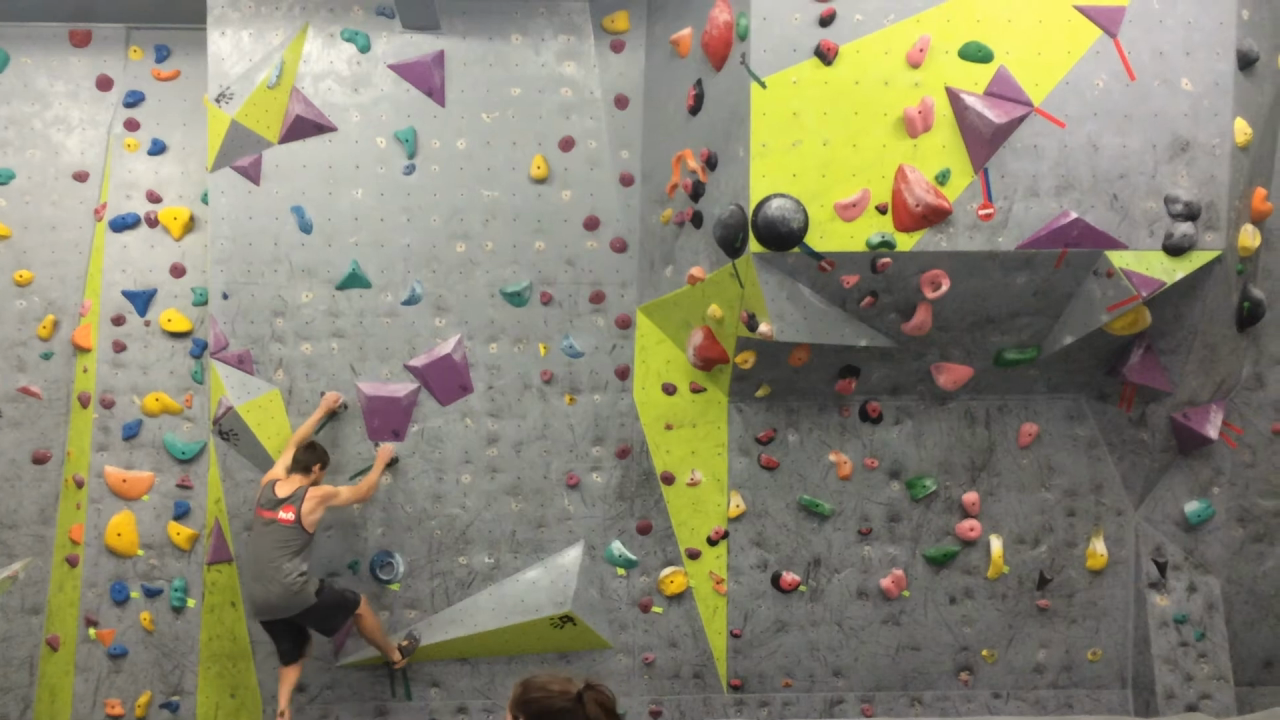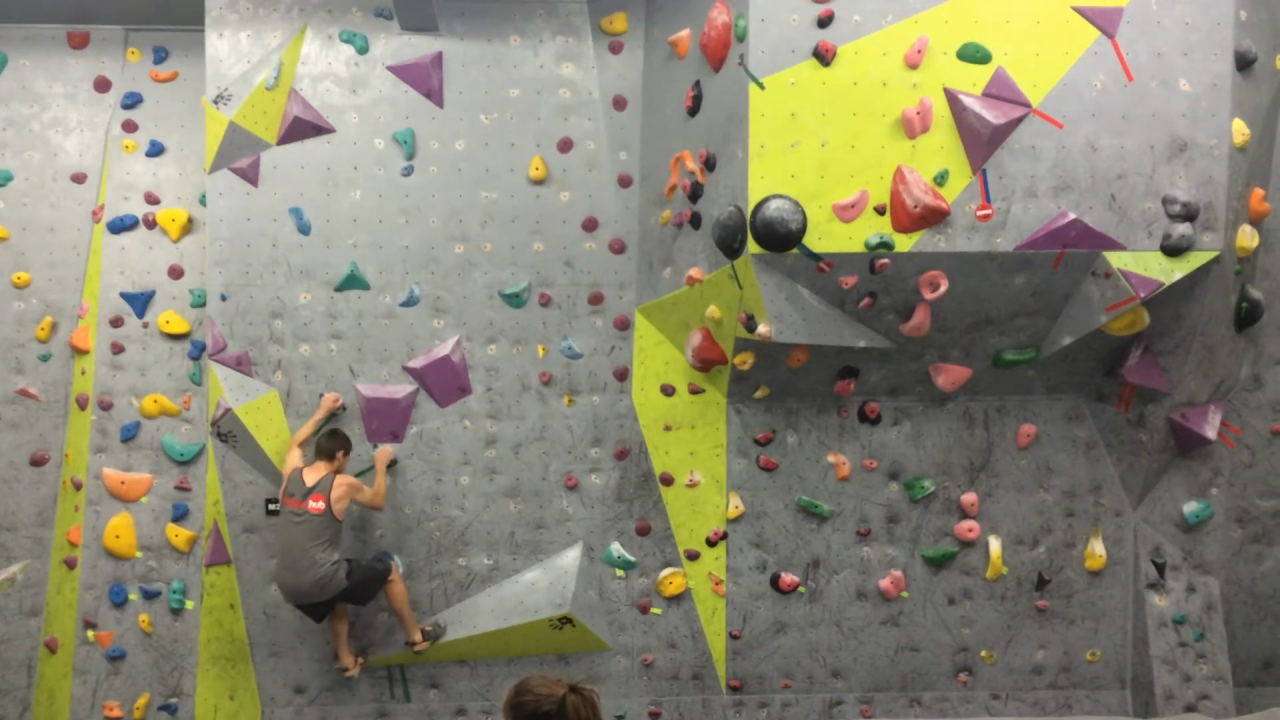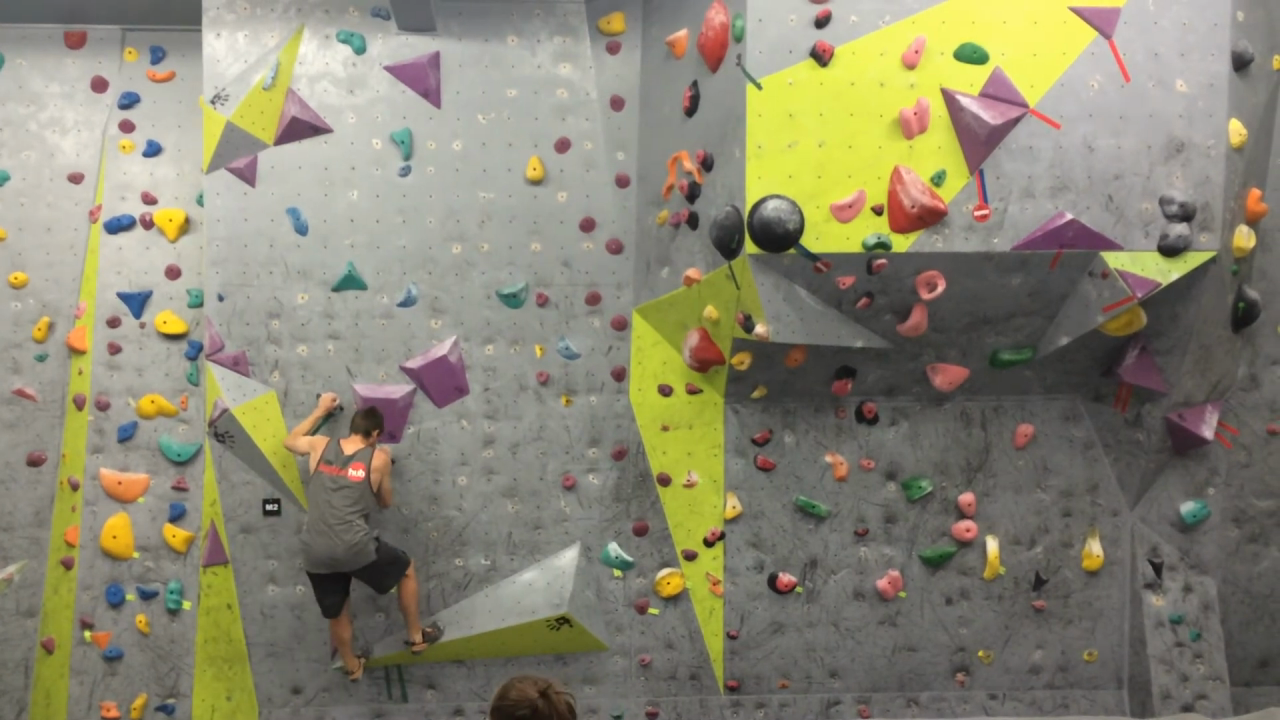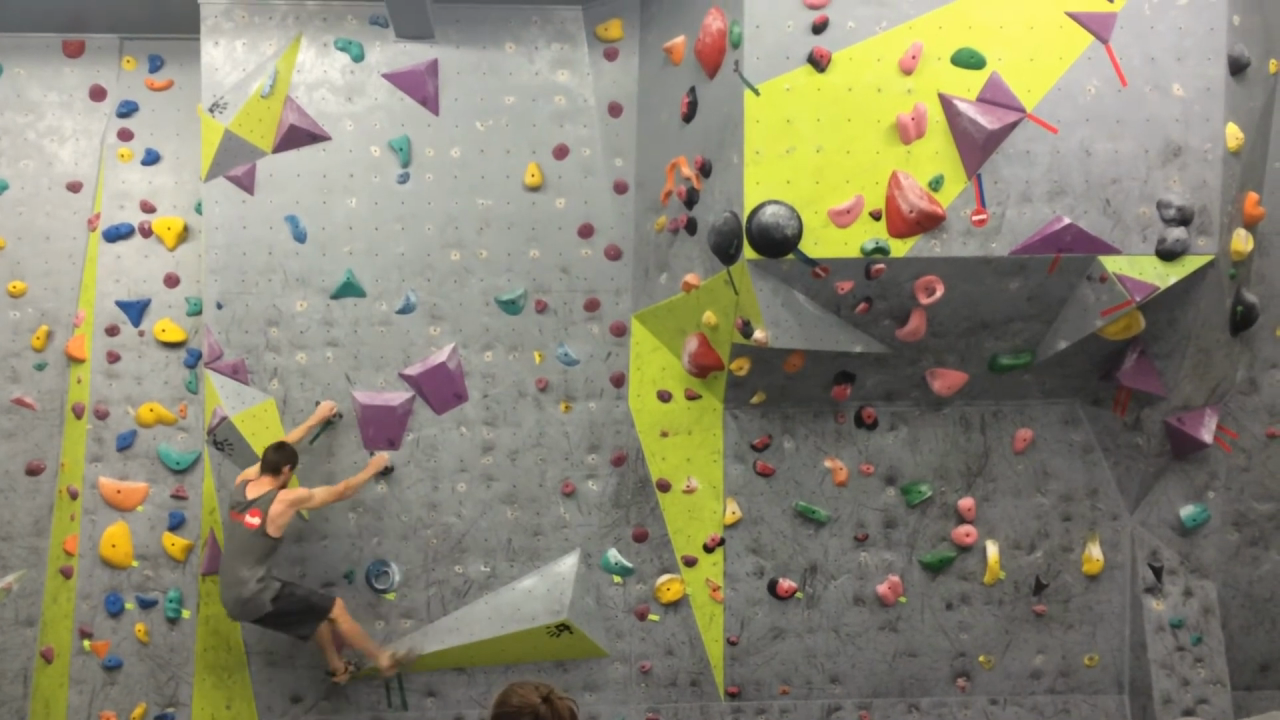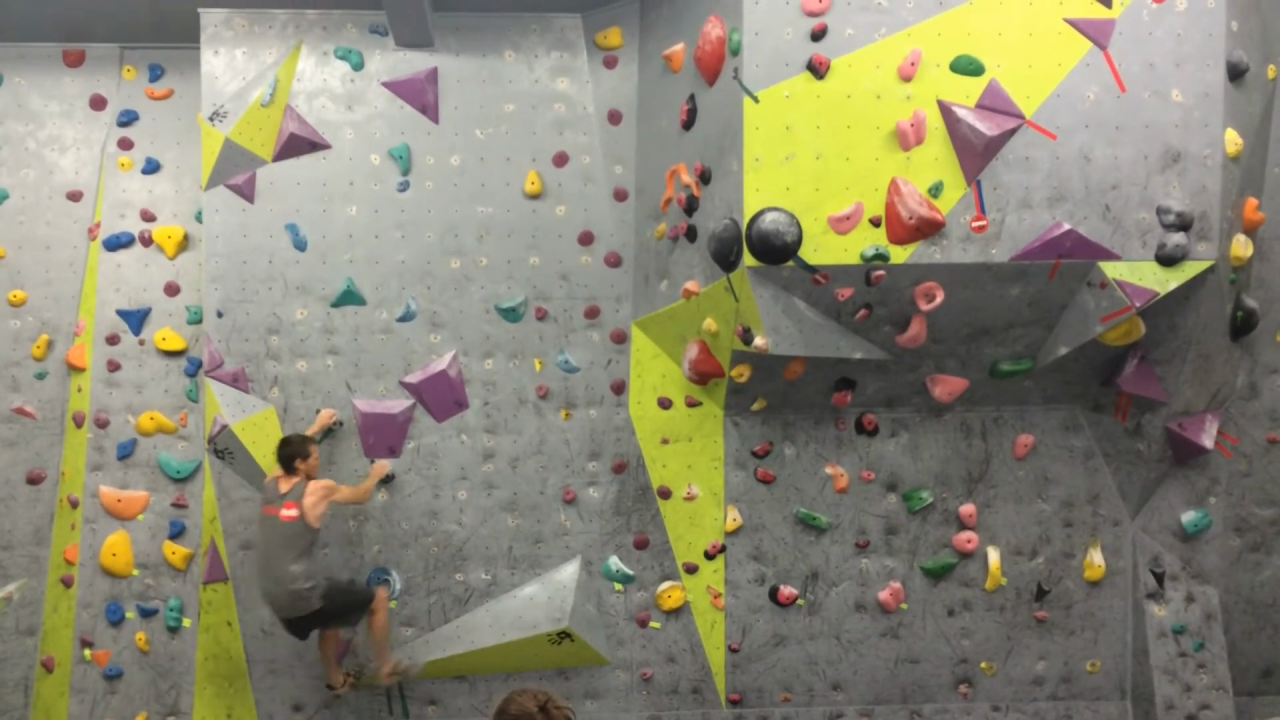
dt=1s
person 1, frame 1
left shoulder: (268, 483)
right shoulder: (317, 496)
left elbow: (293, 445)
right elbow: (363, 493)
left wrist: (322, 410)
right wrist: (381, 462)
left hip: (258, 599)
right hip: (292, 594)
left knee: (293, 657)
right knee: (359, 605)
right ankle: (394, 654)
person 1, frame 2
left shoulder: (290, 473)
right shoulder: (343, 485)
left elbow: (295, 443)
right elbow: (378, 501)
left wrist: (322, 412)
right wrist: (381, 465)
left hip: (287, 585)
right hip: (321, 581)
left knee: (337, 599)
right knee: (390, 572)
left ankle: (347, 661)
right ankle: (416, 636)
person 1, frame 3
left shoulder: (320, 446)
right shoulder: (378, 459)
left elbow: (290, 441)
right elbow: (385, 502)
left wrist: (320, 411)
left hip: (314, 552)
right hip: (354, 548)
left knee: (336, 612)
right knee: (406, 570)
left ankle: (352, 666)
right ankle: (416, 636)
person 1, frame 4
left shoulder: (243, 480)
right shoulder: (286, 499)
left elbow: (278, 451)
right elbow: (340, 492)
left wrist: (316, 419)
right wrist: (373, 468)
left hip: (233, 595)
right hip: (255, 597)
left knee: (309, 609)
right knee: (335, 609)
left ankle: (338, 667)
right ankle: (382, 660)
person 1, frame 5
left shoulder: (272, 482)
right shoulder: (319, 490)
left elbow: (299, 449)
right elbow: (360, 496)
left wrist: (317, 426)
right wrist: (377, 473)
left hip: (275, 593)
right hip: (302, 593)
left knee: (332, 620)
right knee: (379, 598)
left ankle: (336, 680)
right ankle: (385, 667)
